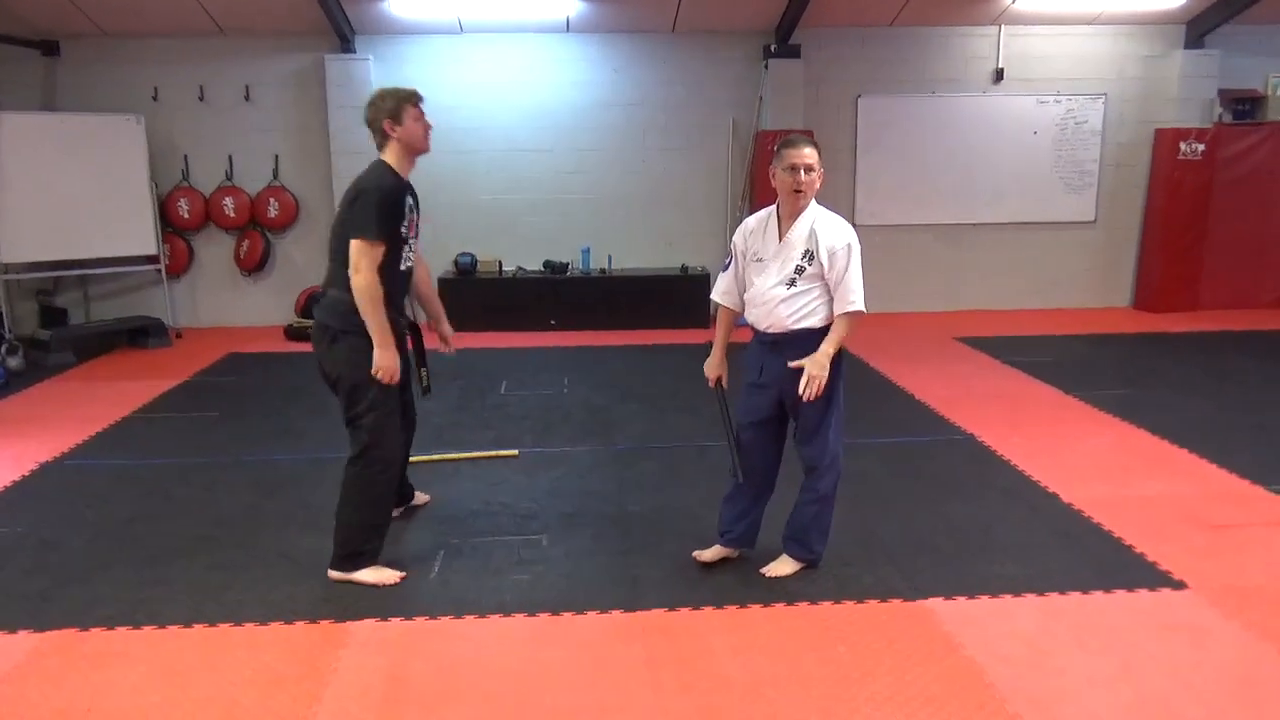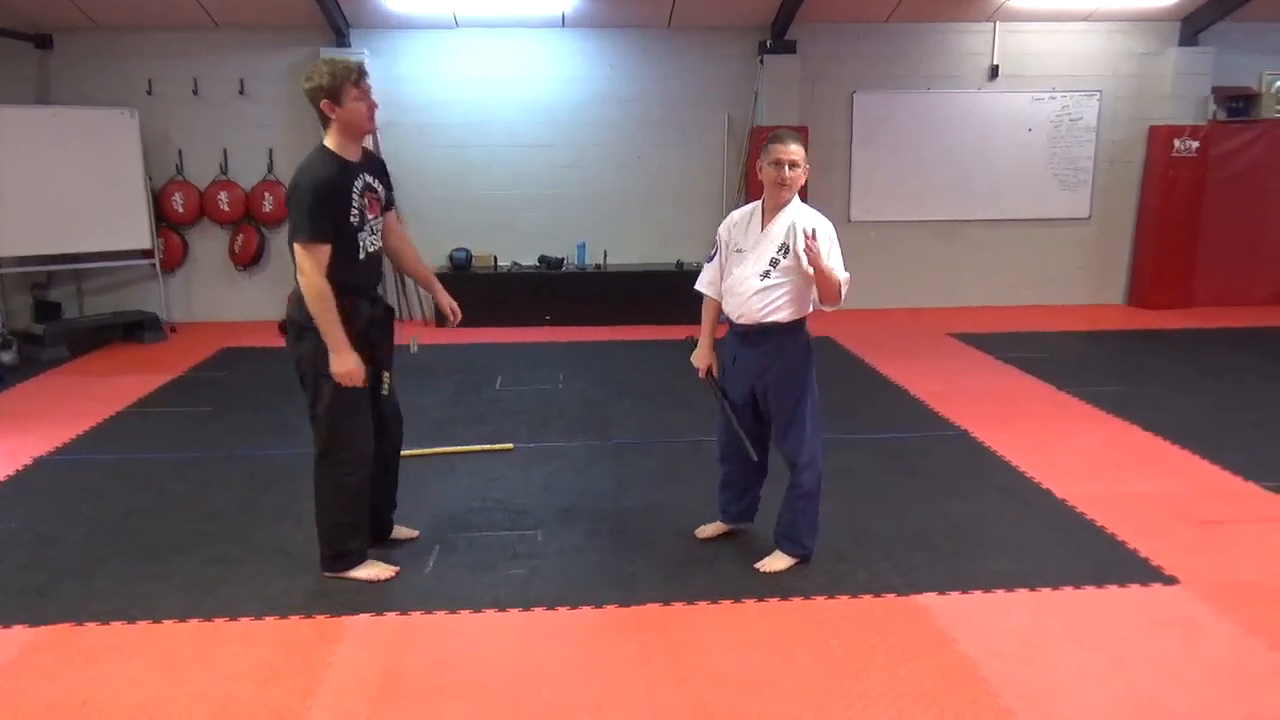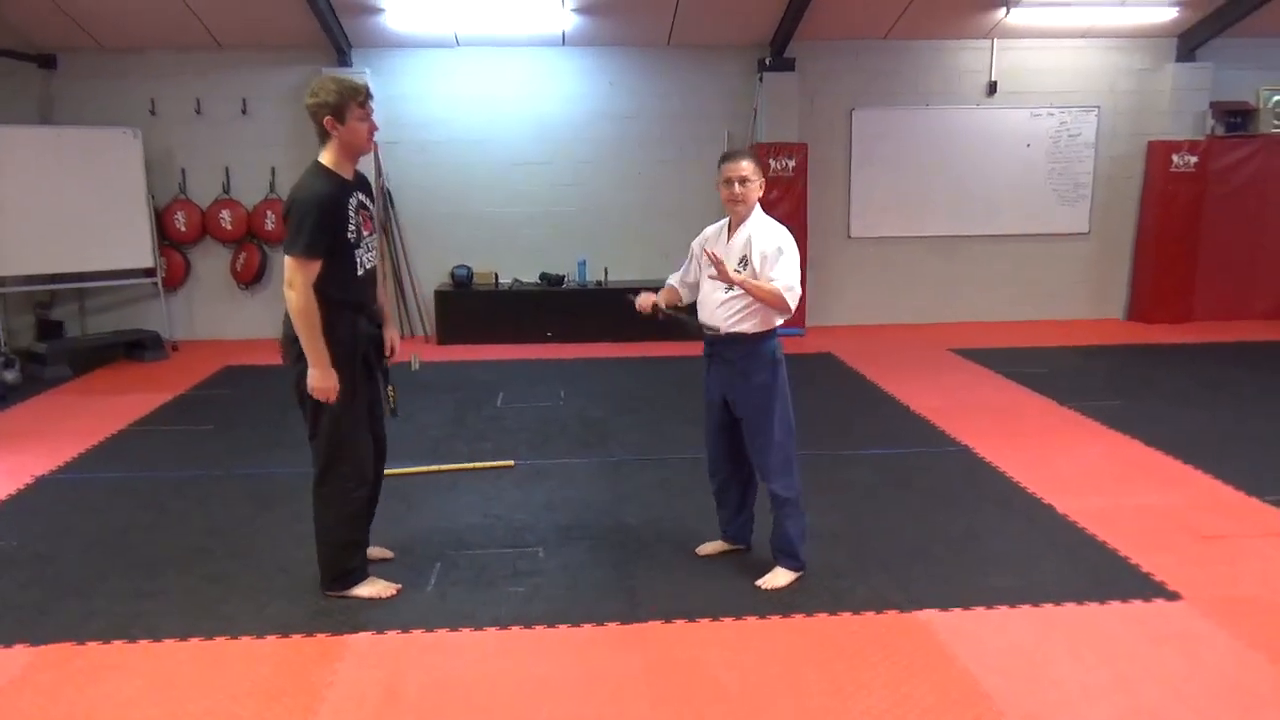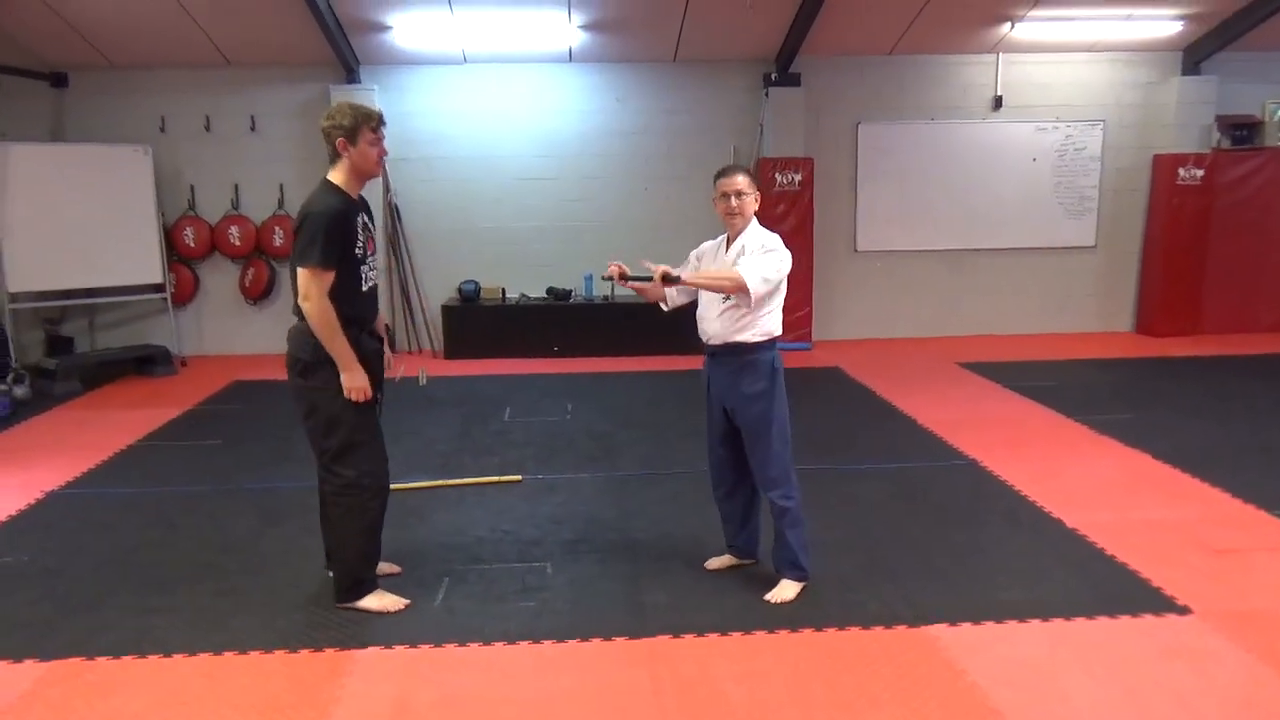
dt=0.4s
person 1, frame 1
left shoulder: (403, 190)
right shoulder: (376, 189)
left elbow: (411, 264)
right elbow: (361, 271)
left wrist: (439, 320)
right wrist: (382, 346)
left hip: (381, 323)
right hip: (353, 330)
left knee: (398, 417)
right knee: (376, 437)
left ankle: (393, 496)
right ankle: (351, 559)
person 1, frame 2
left shoulder: (371, 165)
right shoulder: (316, 180)
left elbow: (392, 235)
right elbow: (309, 273)
left wrist: (435, 288)
right wrist: (337, 349)
left hip: (367, 315)
right hip: (329, 325)
left knee: (384, 427)
right knee: (344, 441)
left ankle: (376, 524)
right ankle: (342, 556)
person 1, frame 3
left shoulder: (359, 184)
right shoulder: (314, 196)
right elbow: (297, 286)
left wrist: (386, 321)
right wrist: (316, 364)
left hip: (358, 335)
right hip: (327, 341)
left knee: (370, 449)
right knee: (344, 460)
left ankle: (352, 543)
right ankle: (342, 575)
person 1, frame 4
left shoulder: (356, 206)
right shoulder: (325, 211)
right elbow: (311, 298)
left wrist: (379, 342)
right wrist: (348, 366)
left hip: (351, 349)
right hip: (326, 359)
left knee: (348, 463)
right knee: (360, 469)
left ankle: (350, 559)
right ankle: (354, 585)
person 2, frame 1
left shoulder: (835, 232)
right shoulder: (751, 229)
left elbow: (849, 305)
right elbow: (730, 295)
left wrist: (822, 357)
right wrist: (718, 353)
left hip: (811, 356)
right hip: (762, 352)
left knee: (818, 456)
right knee: (751, 450)
left ankle: (802, 548)
right ankle: (733, 538)
person 2, frame 2
left shoulder: (812, 226)
right shoulder: (735, 223)
left elbow: (834, 297)
right elbow: (713, 284)
left wrist: (817, 265)
right wrist: (705, 344)
left hip: (784, 347)
right hip: (737, 344)
left knee: (799, 448)
right knee: (735, 440)
left ankle: (795, 543)
right ankle: (734, 515)
person 2, frame 3
left shoulder: (775, 237)
right shoulder: (708, 238)
left elbow: (784, 302)
right elbow: (683, 289)
left wrist: (735, 277)
right wrist: (657, 296)
left hip: (756, 357)
right hip: (717, 355)
left knee: (773, 458)
right knee: (723, 454)
left ankle: (789, 558)
right ankle: (734, 533)
person 2, frame 4
left shoulder: (770, 248)
right shoulder: (707, 251)
left elbow: (740, 284)
right elbow: (669, 293)
left wrist: (679, 278)
right wrist: (631, 280)
left hip: (756, 367)
right hip: (718, 365)
left knee: (773, 470)
right knee: (726, 466)
left ankle: (793, 569)
right ankle: (742, 547)
